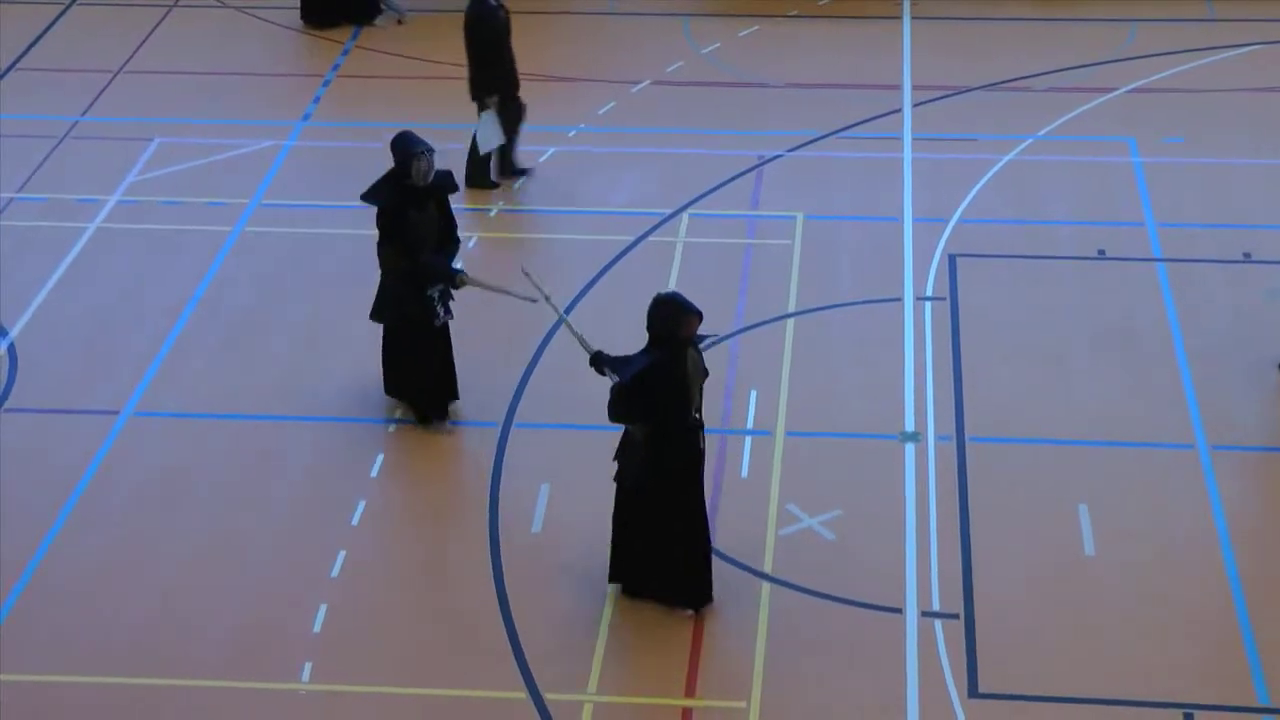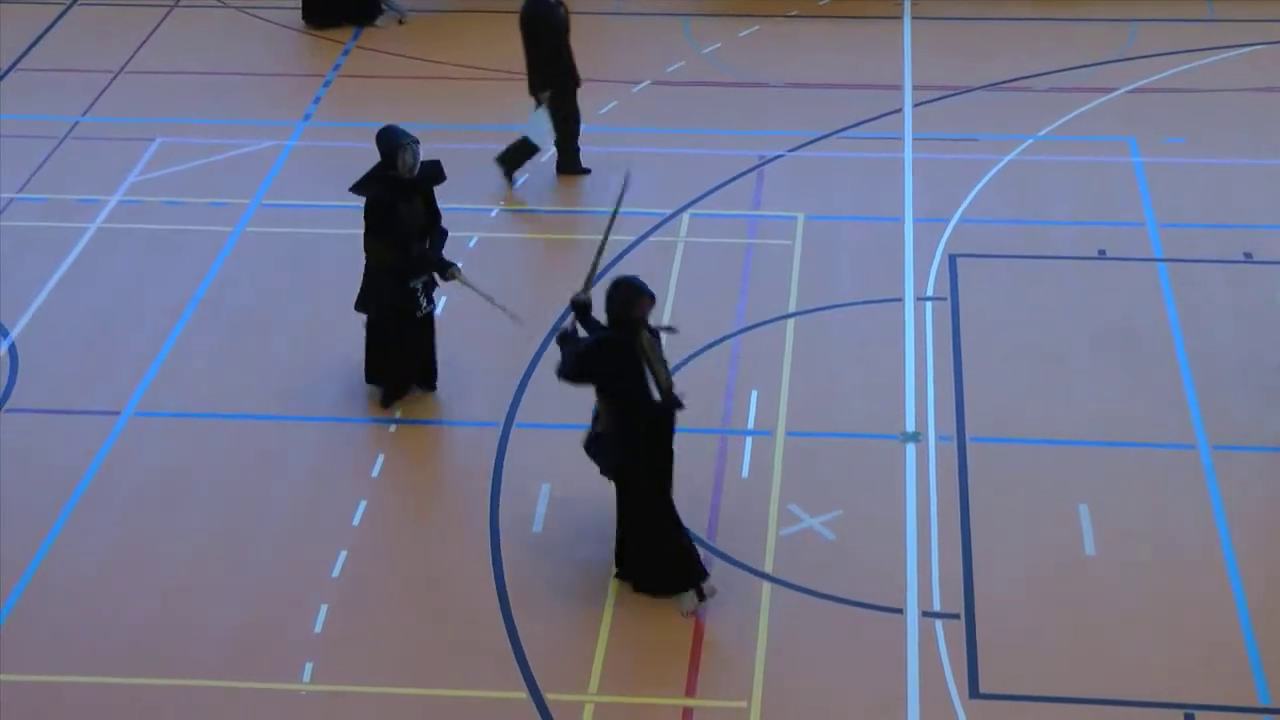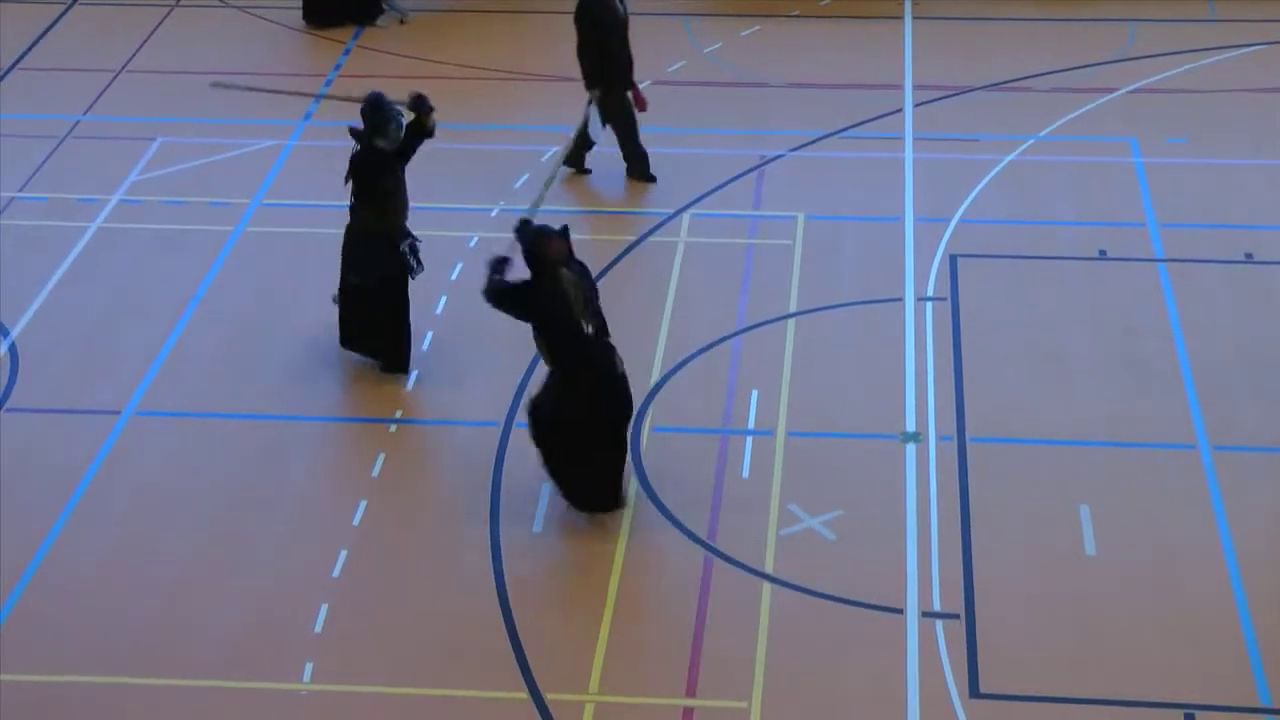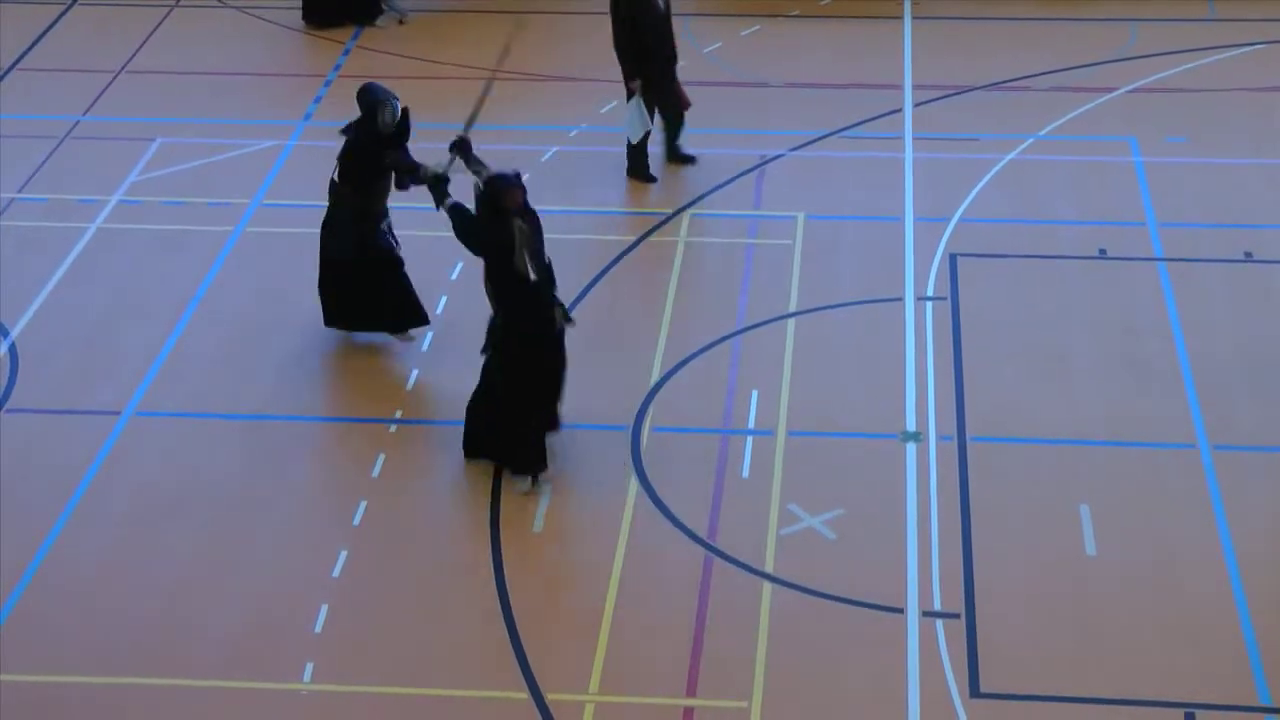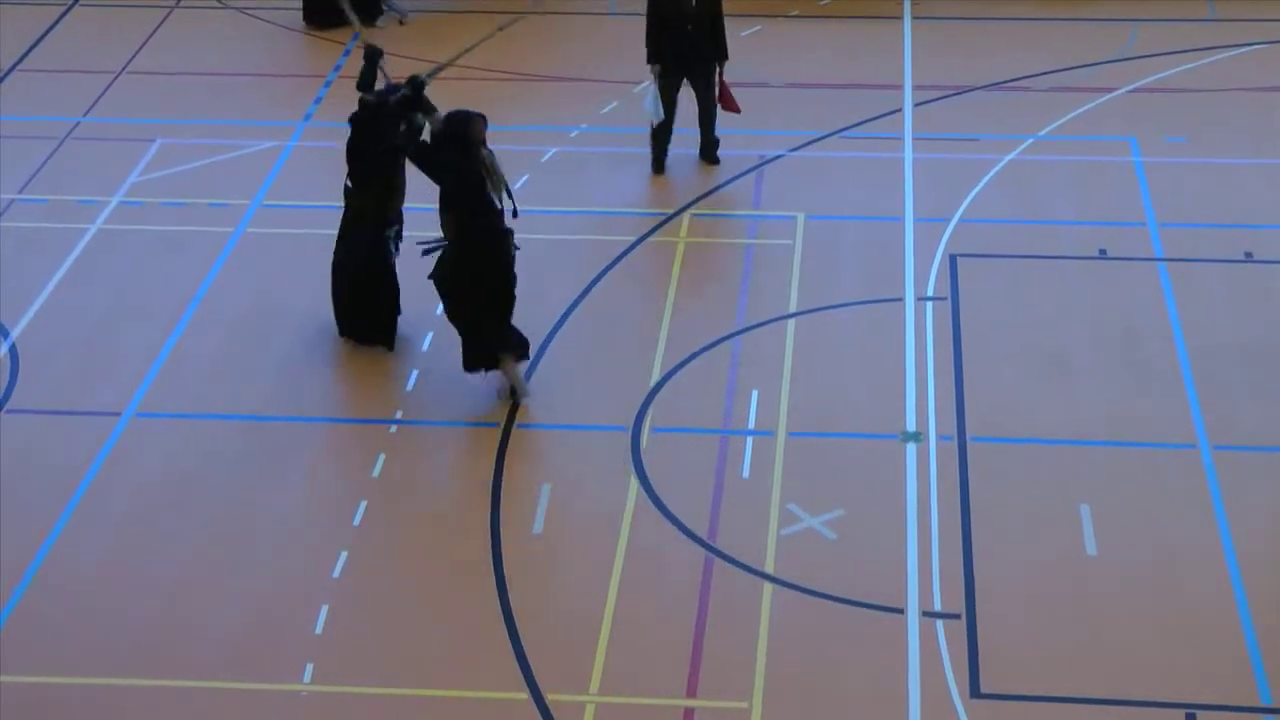
dt=0.3s
person 1, frame 1
left shoulder: (655, 368)
right shoulder: (687, 353)
left elbow: (619, 412)
left wrist: (618, 390)
right wrist: (608, 362)
left hip: (660, 455)
right hip: (685, 447)
left knee: (664, 522)
left ankle: (688, 592)
person 1, frame 2
left shoulder: (607, 347)
right shoulder: (646, 334)
left elbow: (570, 371)
left wrist: (568, 344)
right wrist: (587, 319)
left hip: (635, 434)
right hip: (657, 425)
left knee: (650, 509)
left ankle: (691, 580)
person 1, frame 3
left shoulder: (534, 293)
right shoulder: (578, 272)
left elbow: (495, 294)
right elbow: (563, 252)
left wrist: (496, 271)
right wrist: (529, 234)
left hip: (575, 375)
right hip: (606, 368)
left knee: (546, 424)
right knee: (604, 431)
left ankle: (590, 494)
right ankle: (606, 492)
person 1, frame 4
left shoulder: (490, 234)
right shoulder: (529, 219)
left elbow: (463, 221)
right elbow: (495, 187)
left wrist: (438, 190)
right wrist: (469, 157)
left hip: (515, 324)
right hip: (547, 315)
left knee: (507, 393)
right knee: (544, 377)
left ankle: (527, 466)
person 1, frame 5
left shoulder: (453, 165)
right shoulder: (481, 156)
left elbow: (419, 150)
right elbow: (451, 140)
left hip: (472, 251)
right hip: (497, 245)
left knee: (469, 309)
right knee: (494, 309)
left ankle: (504, 357)
right ankle: (507, 357)
person 2, frame 1
left shoulder: (435, 190)
right shoulder: (392, 203)
left elbow: (450, 235)
right elbow: (410, 252)
left wrist: (444, 267)
right wrist: (449, 274)
left hip: (431, 276)
right hip: (402, 280)
left knee: (435, 336)
right knee: (412, 341)
left ankle: (434, 399)
right ankle: (428, 405)
person 2, frame 2
left shoulder: (421, 181)
right shoulder: (379, 195)
left elbow: (433, 223)
right elbow: (400, 242)
left wrist: (435, 259)
right wrist: (440, 264)
left hip: (415, 265)
right hip: (387, 269)
left knee: (419, 324)
right knee: (392, 328)
left ankle: (418, 375)
right ankle: (394, 383)
person 2, frame 3
left shoulder: (393, 149)
right shoulder: (366, 160)
left elbow: (422, 132)
left wrist: (423, 112)
left hip: (391, 233)
right hip: (369, 237)
left knee: (392, 292)
right knee: (387, 295)
right ankle: (389, 353)
person 2, frame 4
left shoulder: (390, 137)
right shoulder: (357, 143)
left elbow: (403, 170)
left hip: (372, 213)
right hip: (350, 218)
left knee: (384, 265)
person 2, frame 5
right shoulder: (366, 138)
left hip: (383, 217)
right hip: (365, 220)
left knee: (378, 272)
right knee: (367, 274)
right ankle: (371, 329)
